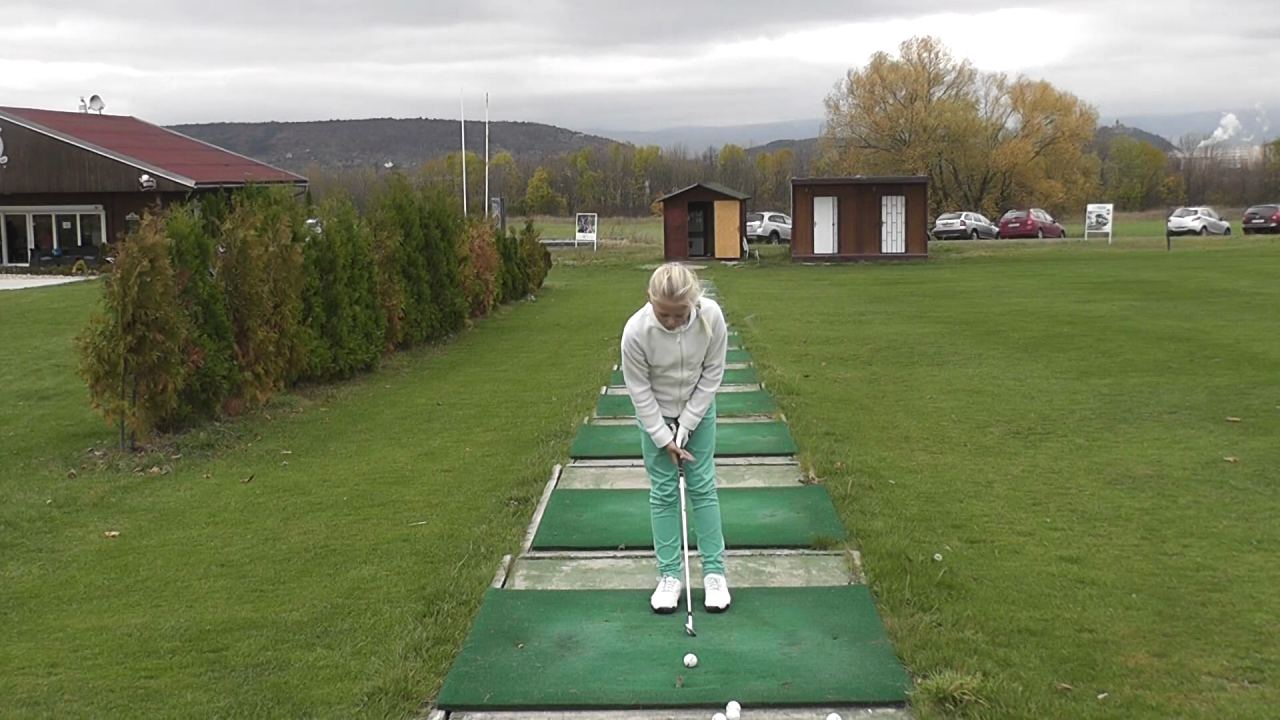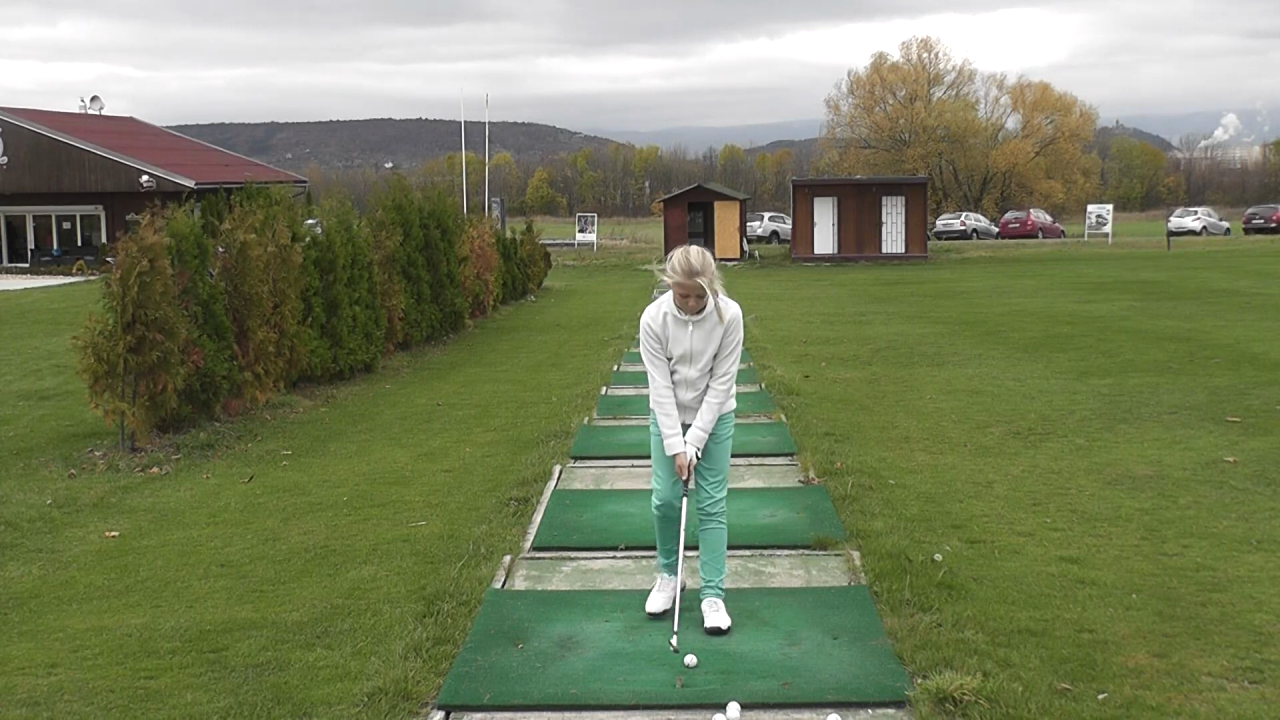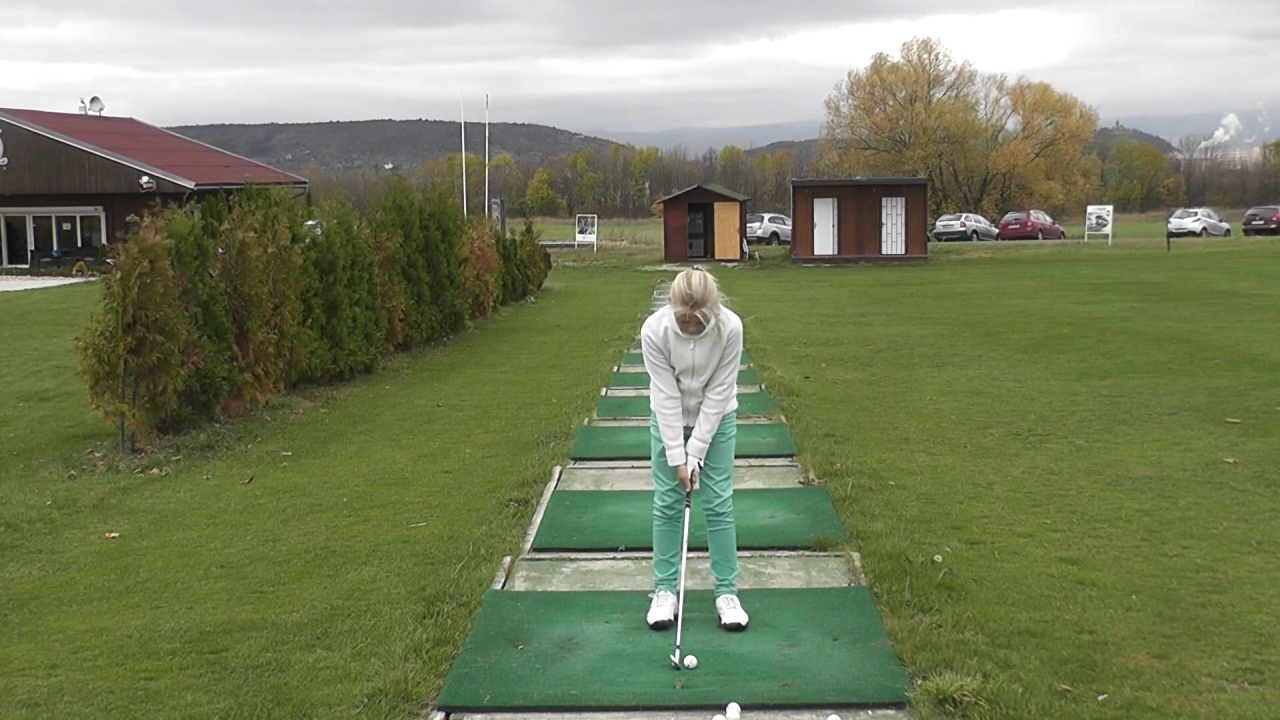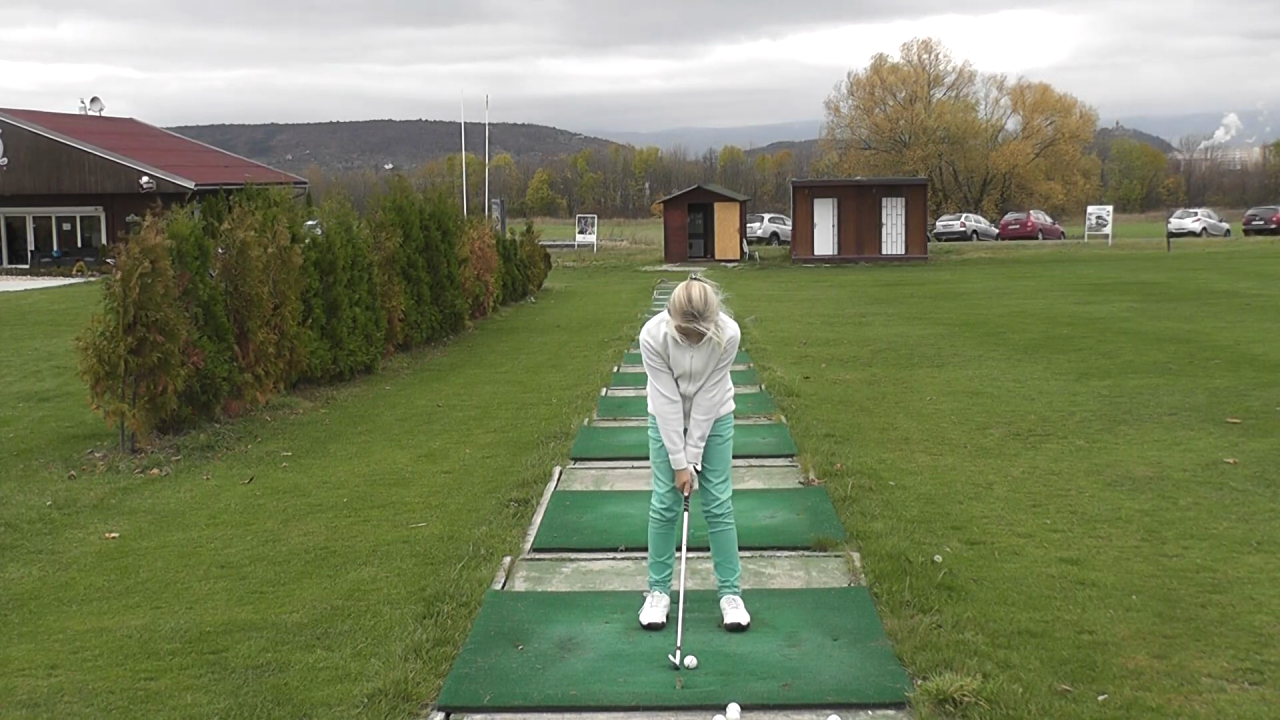
dt=1s
person 1, frame 1
left shoulder: (711, 315)
right shoulder: (635, 331)
left elbow: (713, 371)
right elbow: (639, 388)
left wrist: (688, 423)
right wrist: (663, 435)
left hip: (699, 408)
right hip: (655, 412)
left knee: (703, 486)
right knee: (663, 491)
left ankle: (714, 571)
right ankle: (670, 575)
person 1, frame 2
left shoulder: (729, 315)
right shoulder: (653, 318)
left elbow: (721, 383)
right elbow: (661, 386)
left wrist: (695, 441)
right wrist: (676, 446)
left hip: (715, 418)
right hip: (668, 417)
left knee: (711, 504)
right knee: (665, 500)
left ankle: (713, 594)
right ankle: (666, 574)
person 1, frame 3
left shoulder: (730, 327)
right shoulder: (654, 329)
left elbow: (719, 392)
right elbow: (667, 394)
left wrist: (697, 452)
right wrist: (677, 456)
left hip: (717, 419)
right hip: (668, 419)
left knee: (719, 503)
right knee: (667, 503)
left ankle: (726, 591)
right ankle: (665, 589)
person 1, frame 4
left shoulder: (728, 334)
right shoulder: (652, 335)
left elbow: (709, 396)
right elbow: (666, 400)
left wrist: (693, 457)
right wrist: (679, 461)
left hip: (714, 419)
right hip: (666, 420)
left knee: (719, 503)
right knee: (664, 503)
left ankle: (730, 592)
right ankle: (658, 590)
